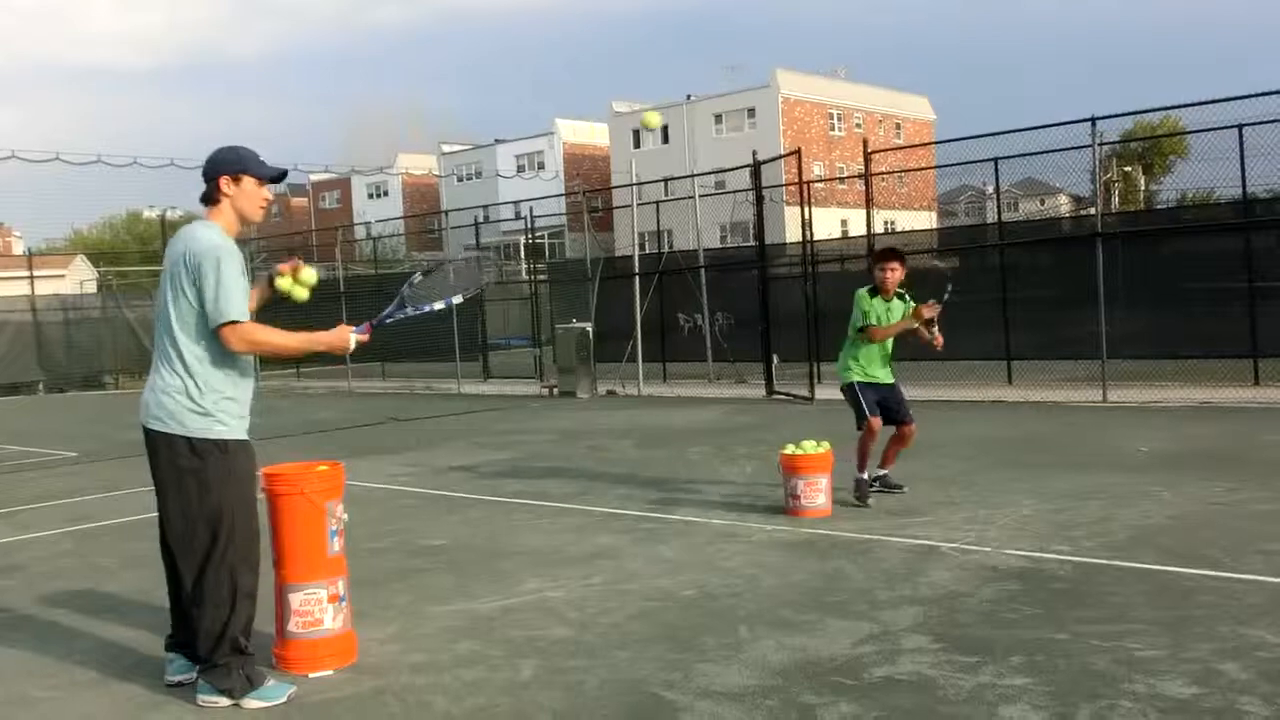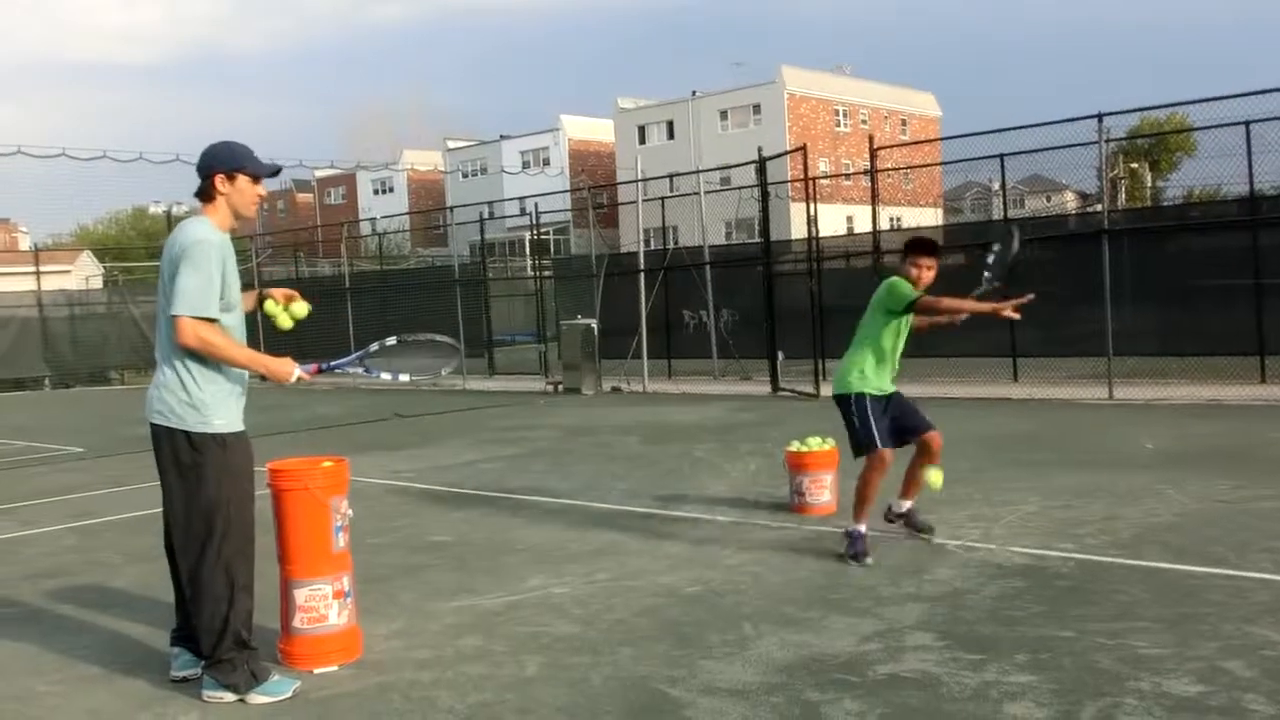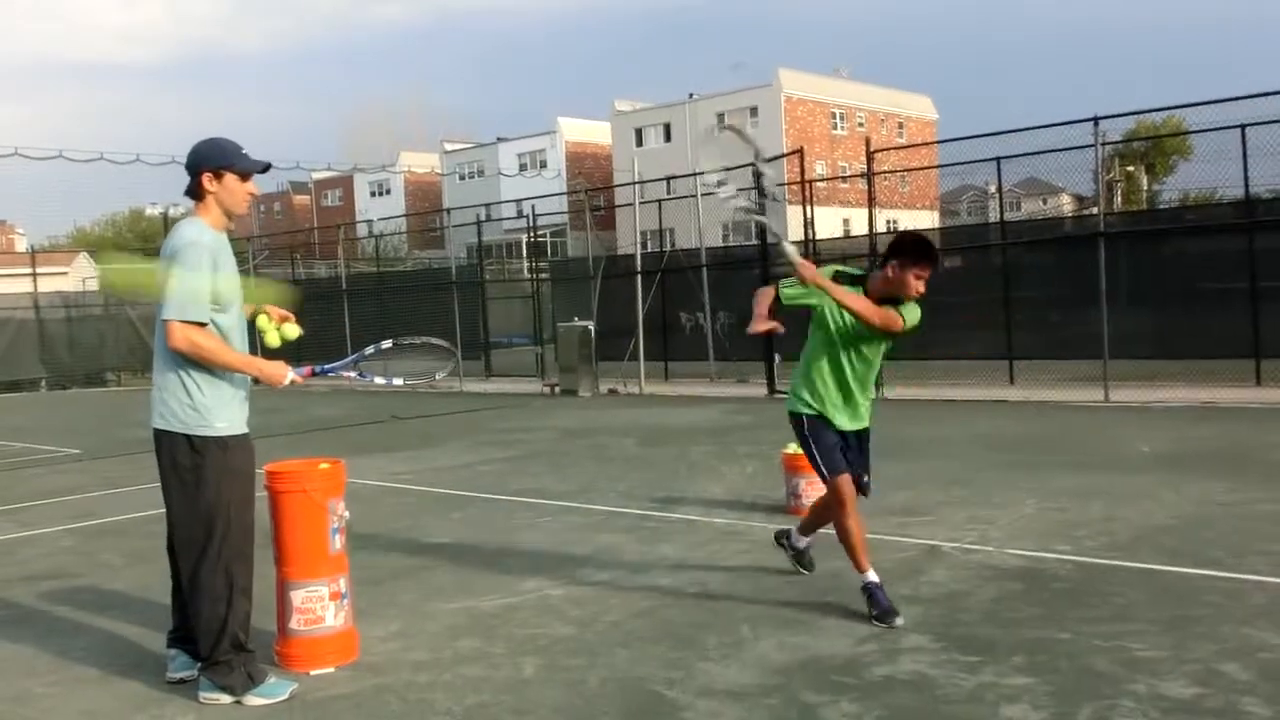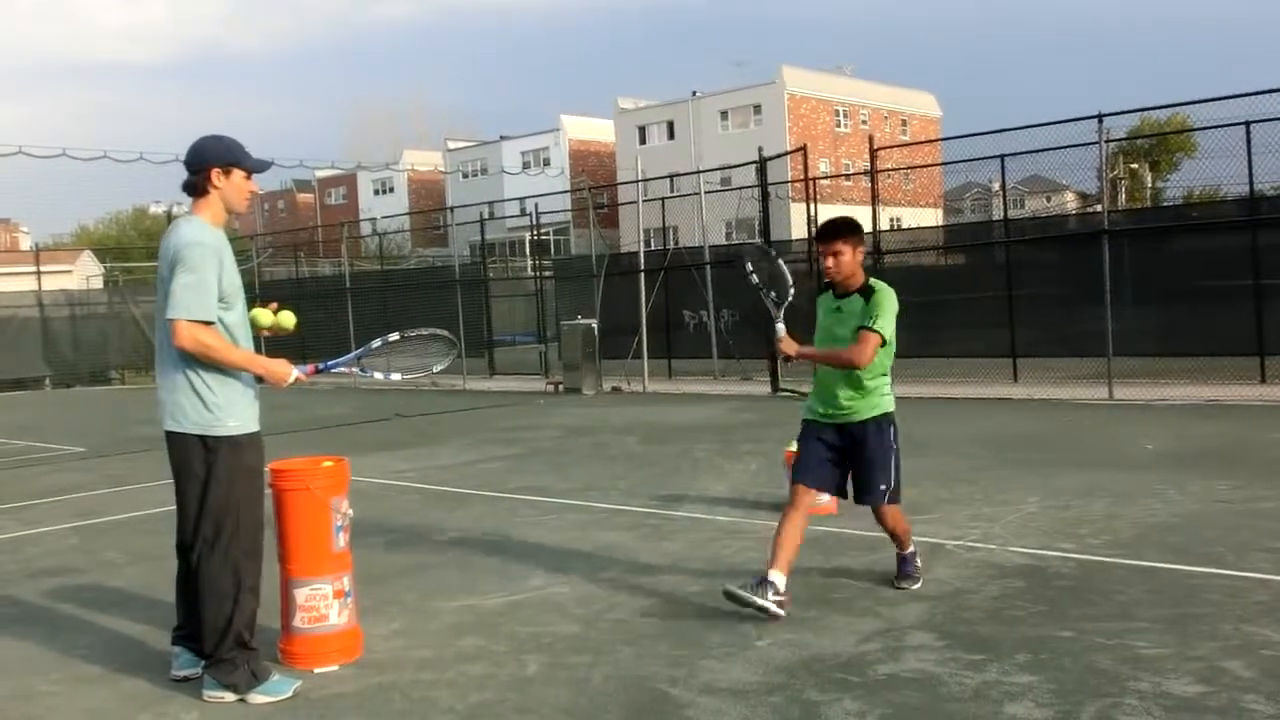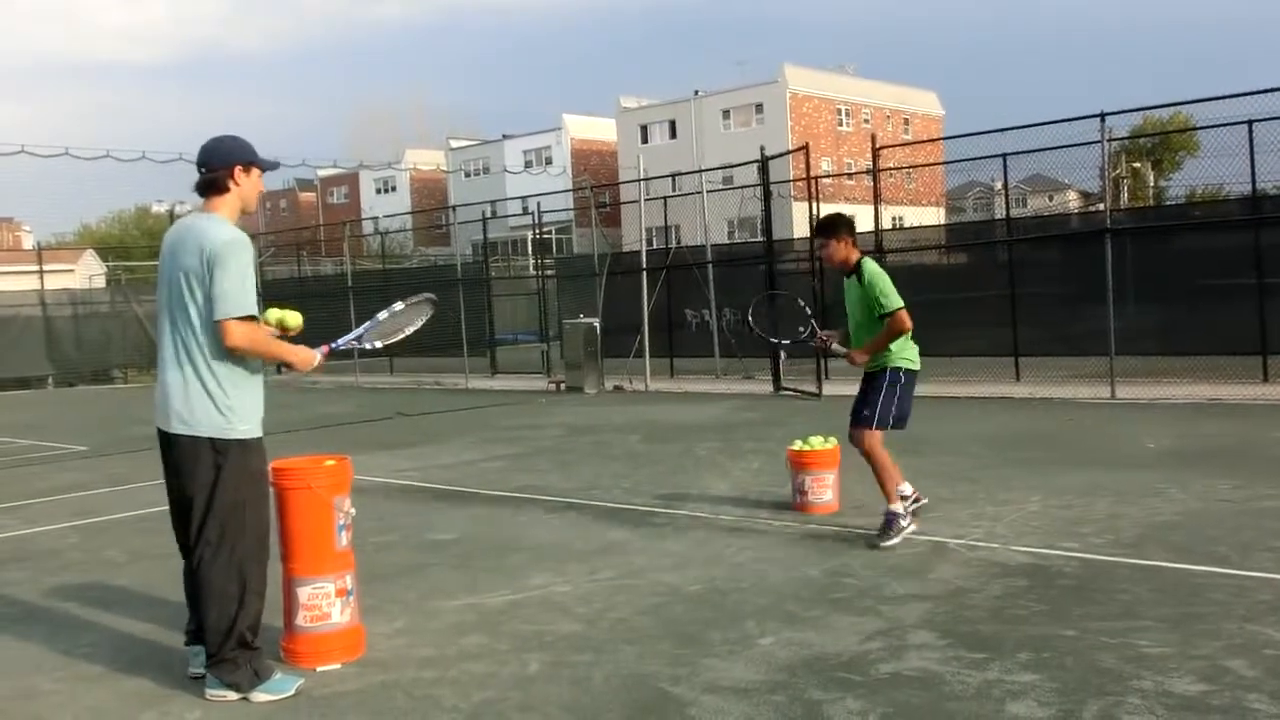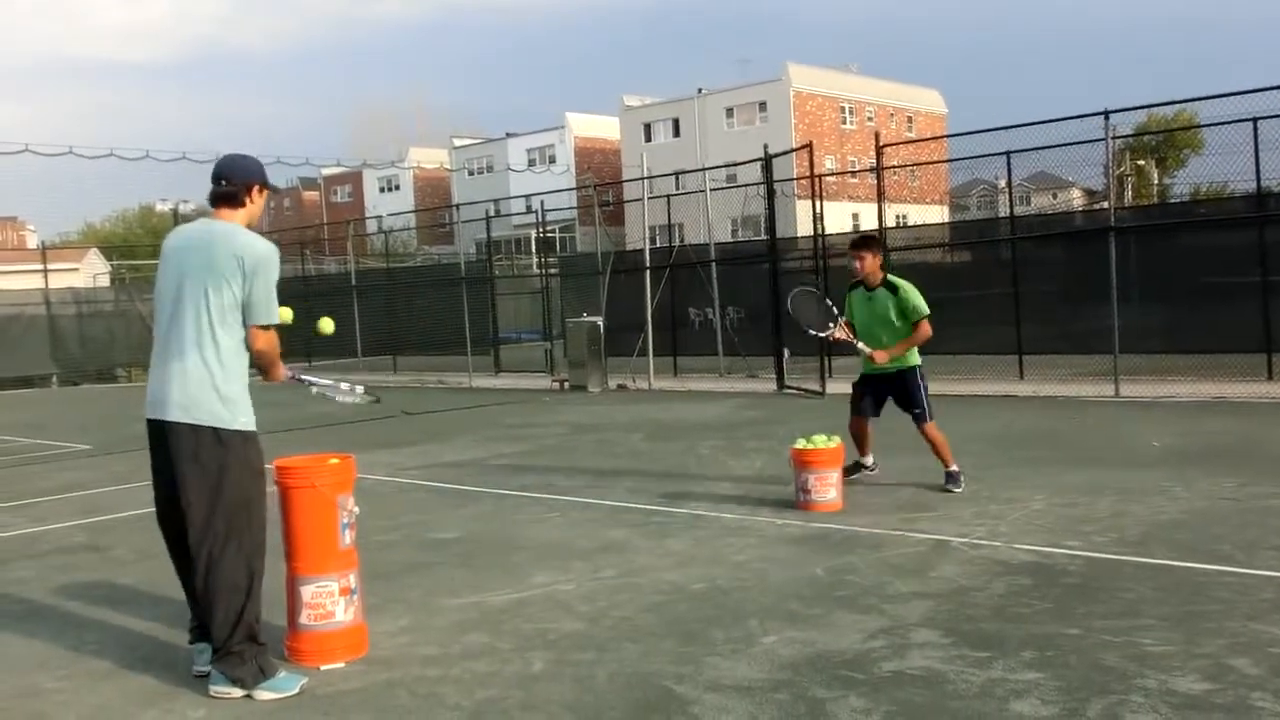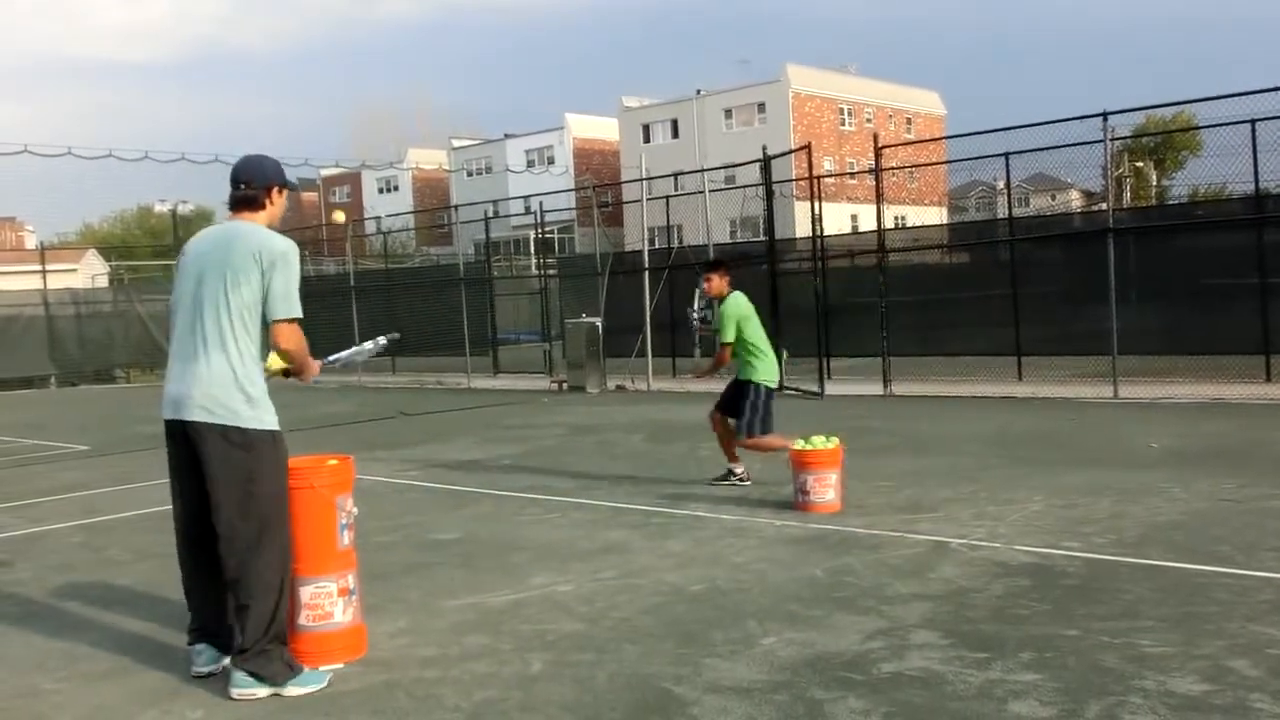
dt=0.7s
person 1, frame 1
left shoulder: (192, 239)
right shoulder: (215, 246)
right elbow: (238, 336)
left wrist: (269, 283)
right wrist: (323, 340)
left hip: (173, 419)
right hip: (205, 426)
left knee: (189, 542)
right knee: (229, 548)
left ankle: (187, 651)
right ankle: (225, 674)
person 1, frame 2
left shoulder: (196, 236)
right shoulder: (204, 241)
right elbow: (191, 331)
left wrist: (259, 297)
right wrist: (266, 364)
left hip: (182, 416)
right hip: (205, 421)
left knee: (193, 537)
right knee: (224, 542)
left ankle: (191, 646)
right ankle: (229, 668)
person 1, frame 3
left shoulder: (205, 239)
right shoulder: (196, 243)
right elbow: (181, 334)
left wrist: (254, 309)
right wrist: (258, 368)
left hip: (193, 421)
right hip: (206, 424)
left knee: (195, 541)
right knee: (224, 546)
left ankle: (187, 648)
right ankle: (225, 671)
person 1, frame 4
left shoulder: (192, 235)
right shoulder: (200, 242)
right elbow: (187, 334)
left wrist: (251, 320)
right wrist: (263, 366)
left hip: (199, 419)
right hip: (219, 423)
left knee: (203, 539)
right knee: (232, 544)
left ankle: (191, 646)
right ankle: (229, 669)
person 1, frame 5
left shoulder: (179, 233)
right shoulder: (228, 240)
right elbow: (235, 334)
left wrist: (264, 332)
right wrist: (291, 353)
left hip: (179, 415)
right hip: (220, 422)
left knee: (200, 537)
right knee: (235, 543)
left ankle: (204, 644)
right ankle: (232, 668)
person 1, frame 6
left shoulder: (176, 240)
right shoulder: (256, 249)
right elbow: (260, 340)
right wrist: (274, 368)
left hip: (165, 407)
right hip: (216, 413)
left knee: (188, 531)
right knee: (233, 537)
left ankle: (207, 641)
right ankle: (236, 664)
person 1, frame 7
left shoulder: (196, 244)
right shoulder: (275, 247)
right elbow: (283, 336)
right wrist: (306, 365)
left hip: (181, 406)
right hip: (237, 413)
left knee: (199, 532)
right knee: (259, 537)
left ankle: (209, 642)
right ankle: (258, 664)
person 2, frame 1
left shoulder: (903, 299)
right shoulder: (862, 296)
left elbow: (913, 326)
right elbow: (873, 335)
left wrist: (931, 334)
right wrist: (912, 316)
left hip: (883, 375)
right hip: (855, 374)
left knee: (906, 429)
right knee: (873, 425)
left ankle: (879, 475)
right ankle: (861, 478)
person 2, frame 2
left shoulder: (911, 296)
right shoulder: (894, 286)
right elbow: (934, 304)
left wrist: (945, 319)
right wrist: (992, 308)
left hip: (882, 386)
right hip: (857, 386)
left knee: (931, 442)
right knee: (881, 455)
left ankle: (901, 507)
right ankle: (856, 531)
person 2, frame 3
left shoulder: (908, 312)
right shoulder: (835, 278)
left elbow: (872, 316)
right elbow: (766, 292)
left wrist: (820, 281)
right wrist: (760, 316)
left hip: (856, 415)
right hip: (812, 408)
left knee: (853, 493)
right knee: (843, 490)
left ankle: (794, 536)
right ankle: (871, 584)
person 2, frame 4
left shoulder: (882, 297)
right shoulder: (824, 298)
left elbow: (859, 357)
left wrist: (799, 351)
left hip: (871, 415)
right hip: (823, 416)
left knee: (884, 511)
right knee: (801, 496)
left ankle: (907, 553)
right ankle: (773, 587)
person 2, frame 5
left shoulder: (871, 275)
right shoulder: (849, 276)
left elbow: (903, 322)
left wrist: (866, 352)
right wrist: (837, 336)
left hip: (895, 365)
right hip: (876, 367)
left knee: (867, 438)
right knee: (860, 437)
left ankle: (897, 513)
right ankle: (906, 495)
person 2, frame 6
left shoulder: (901, 290)
right shoulder: (854, 291)
left elbow: (925, 331)
right elbow: (854, 326)
left wrist: (889, 353)
right wrist: (844, 333)
left hip: (905, 367)
right hip: (872, 369)
left knee: (925, 426)
right knee: (857, 422)
left ankle: (952, 470)
right ankle: (866, 462)
person 2, frame 7
left shoulder: (727, 309)
right shoulder: (737, 298)
left elbow: (724, 357)
left wrist: (706, 371)
right wrist: (716, 333)
left hip: (759, 376)
right hip: (750, 374)
left knee: (750, 441)
right knee: (717, 417)
right ankle: (737, 470)
